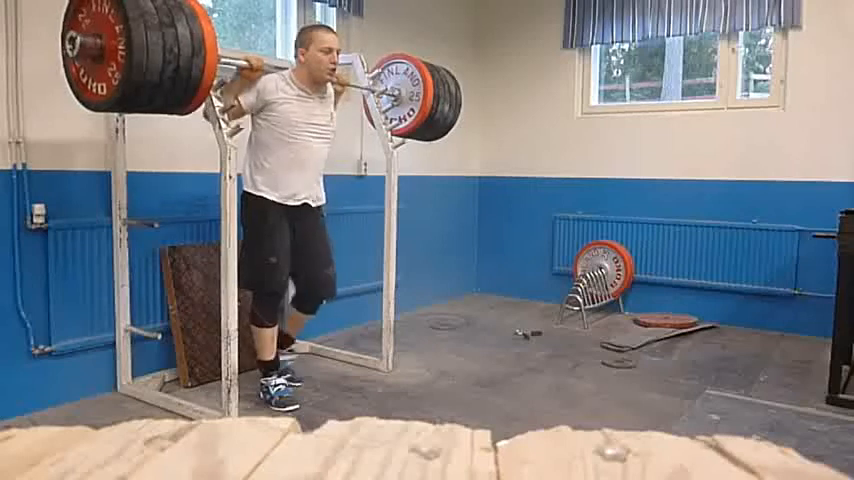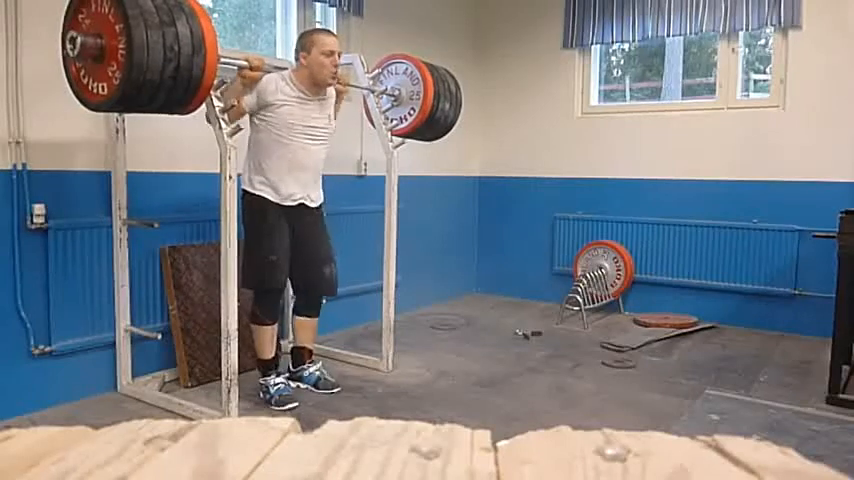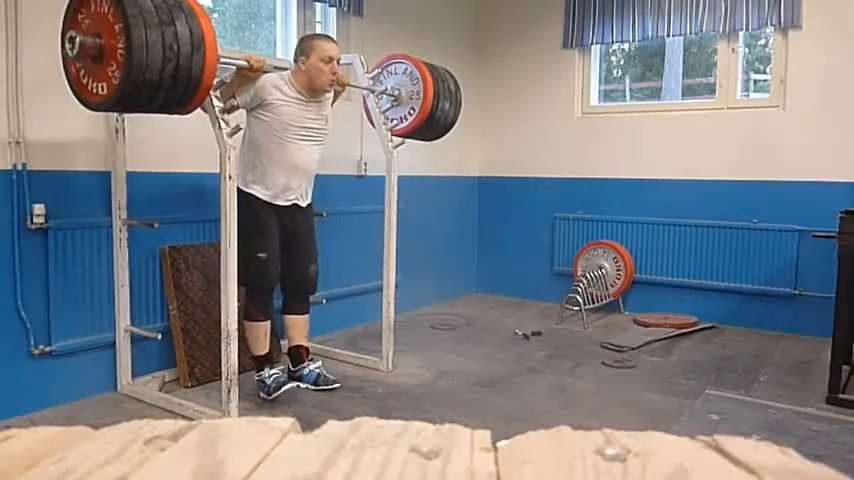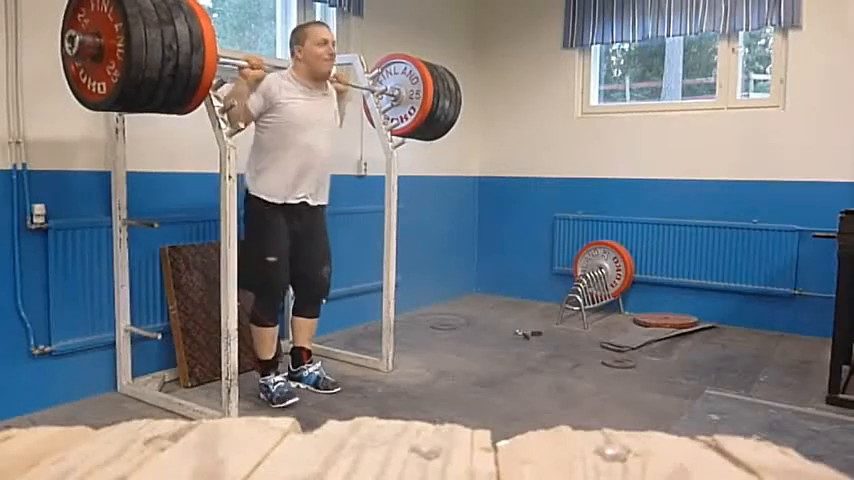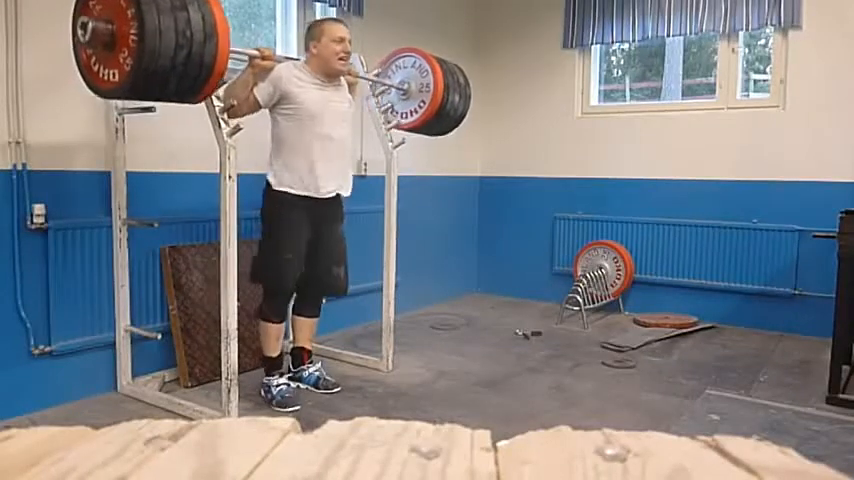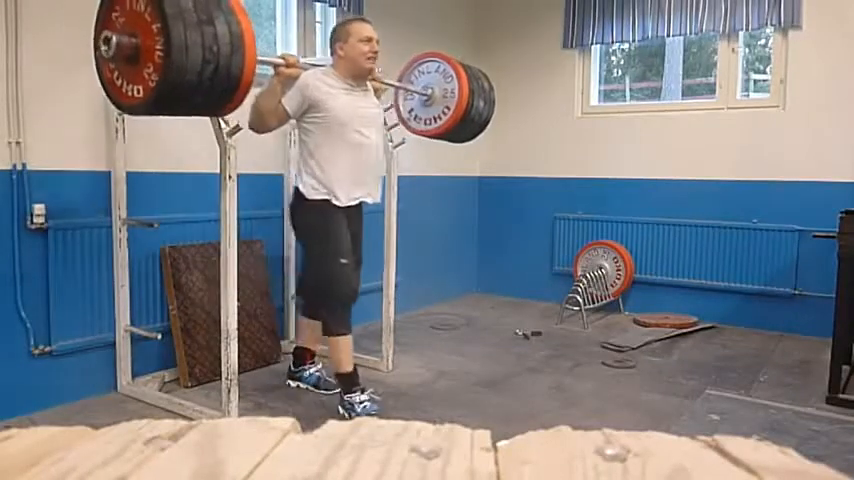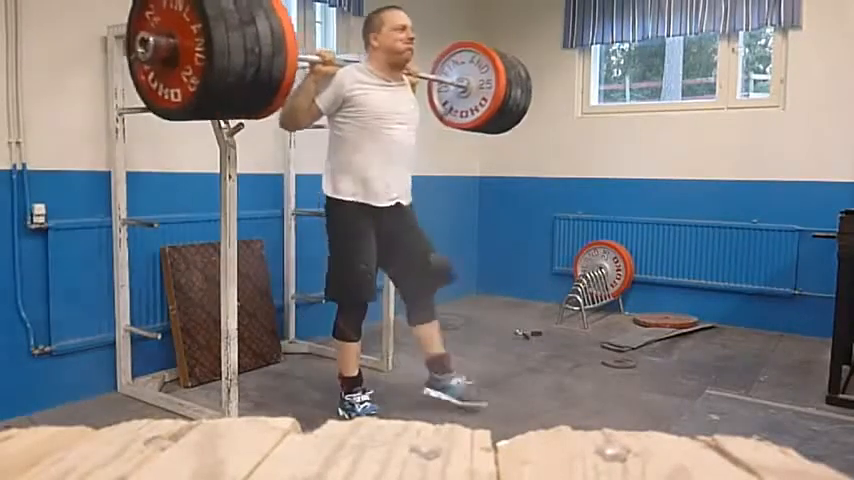
dt=0.4s
person 1, frame 1
left shoulder: (327, 93)
right shoulder: (270, 87)
left wrist: (338, 95)
right wrist: (243, 77)
left hip: (309, 204)
right hip: (268, 203)
left knee: (319, 285)
right knee: (269, 291)
left ankle: (280, 350)
right ankle: (270, 377)
person 1, frame 2
left shoulder: (327, 96)
right shoulder: (270, 87)
right wrist: (242, 78)
left hip: (309, 204)
right hip: (267, 203)
left knee: (315, 285)
right knee: (270, 289)
left ankle: (303, 364)
right ankle: (270, 377)
person 1, frame 3
left shoulder: (325, 97)
right shoulder: (267, 87)
left wrist: (338, 93)
right wrist: (241, 76)
left hip: (299, 204)
right hip: (259, 201)
left knee: (301, 285)
right knee: (261, 285)
left ankle: (301, 364)
right ankle: (265, 370)
person 1, frame 4
left shoulder: (329, 93)
right shoulder: (273, 86)
right elbow: (226, 120)
left wrist: (341, 96)
right wrist: (245, 80)
left hip: (311, 205)
right hip: (271, 204)
left knee: (313, 287)
right knee: (271, 290)
left ankle: (302, 364)
right ankle: (269, 376)
person 1, frame 5
left shoulder: (344, 86)
right shoulder: (285, 77)
right elbow: (232, 107)
right wrist: (254, 70)
left hip: (329, 199)
right hip: (290, 197)
left knee: (316, 284)
right knee: (280, 285)
left ankle: (302, 363)
right ankle: (273, 376)
person 1, frame 6
left shoulder: (369, 91)
right shoulder: (312, 84)
right elbow: (259, 122)
right wrist: (280, 79)
left hip: (354, 204)
right hip: (320, 204)
left knee: (323, 294)
right knee: (335, 294)
left ankle: (302, 365)
right ankle: (351, 391)
person 1, frame 7
left shoulder: (405, 86)
right shoulder: (346, 81)
right elbow: (291, 120)
right wrist: (314, 76)
left hip: (396, 204)
right hip: (353, 206)
left knee: (423, 284)
right knee: (355, 299)
left ankle: (441, 375)
right ankle: (351, 393)
